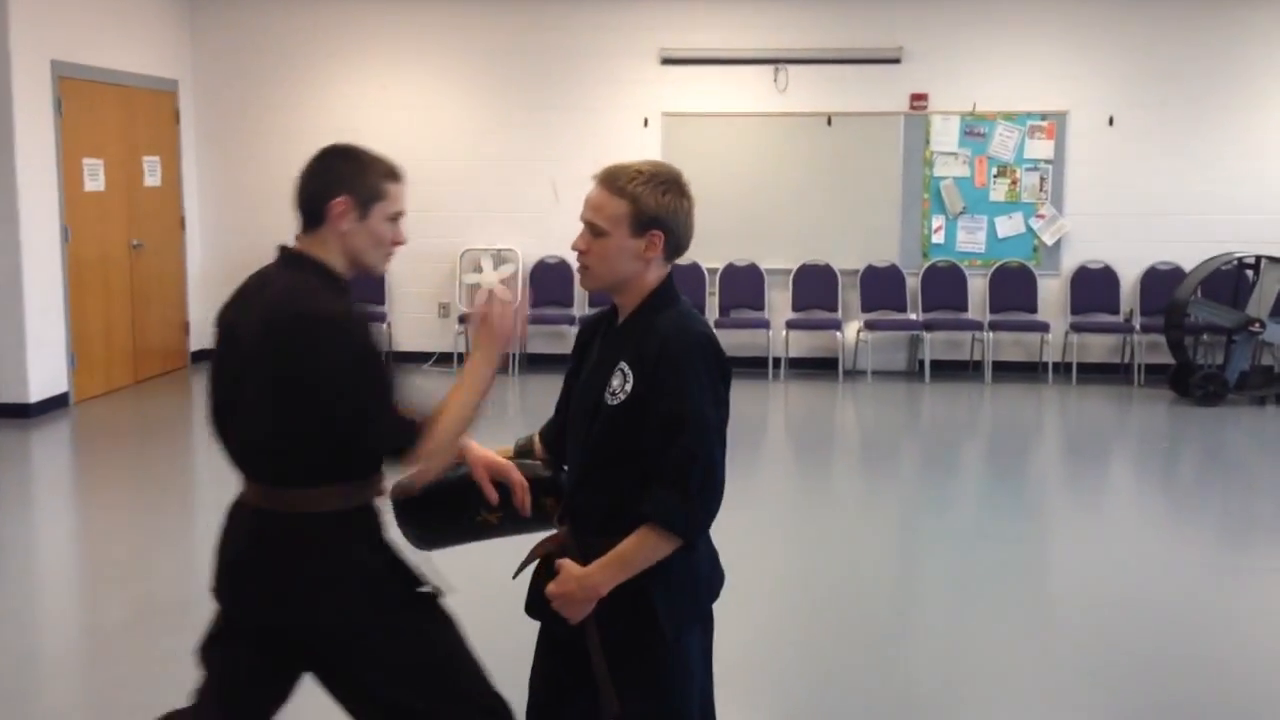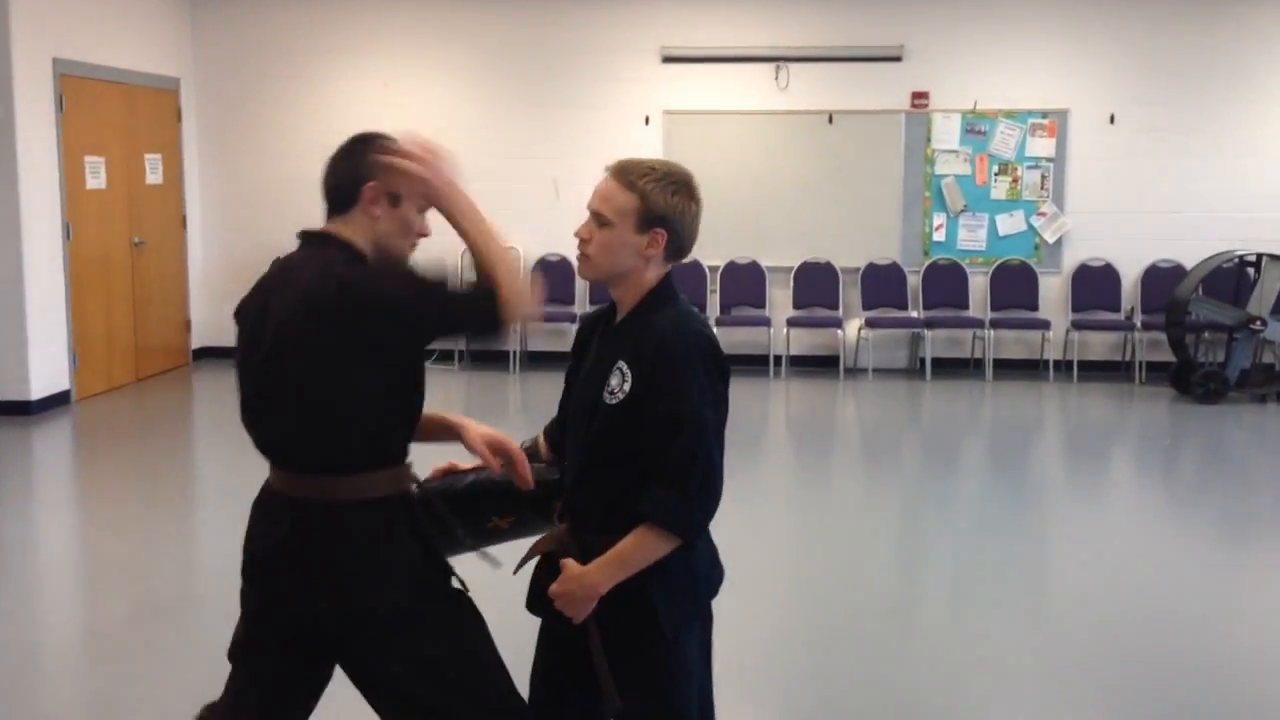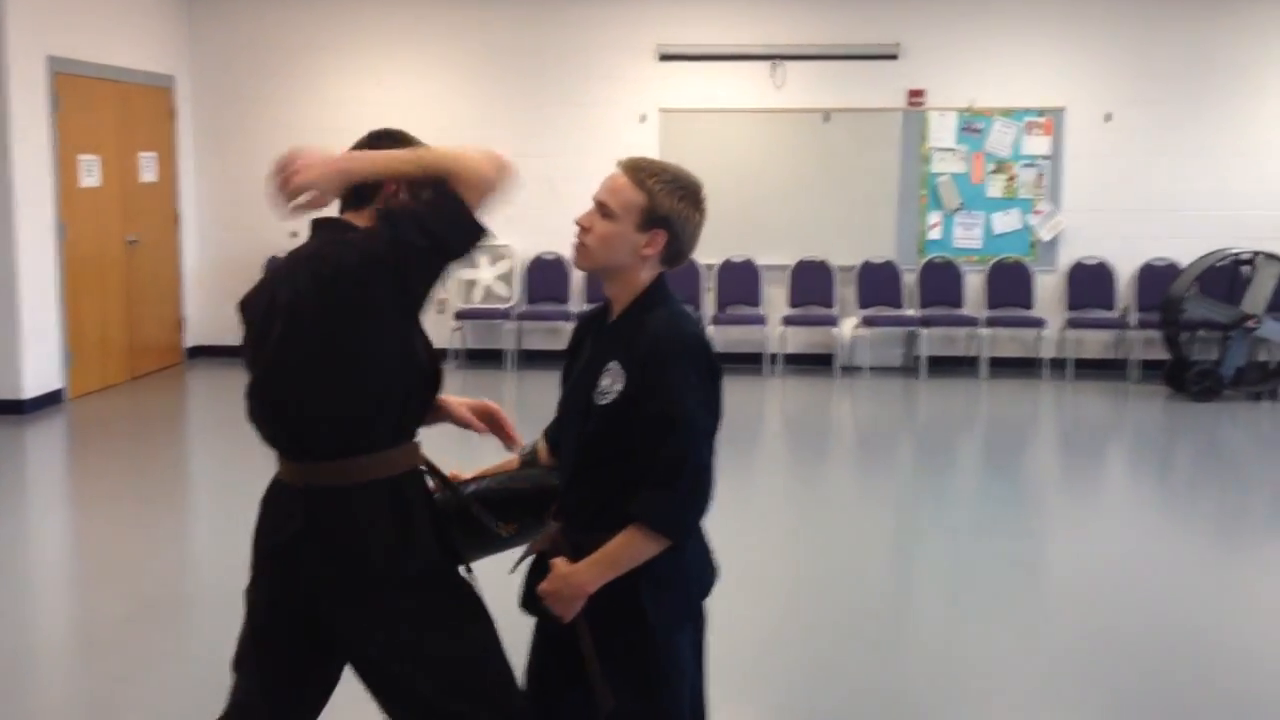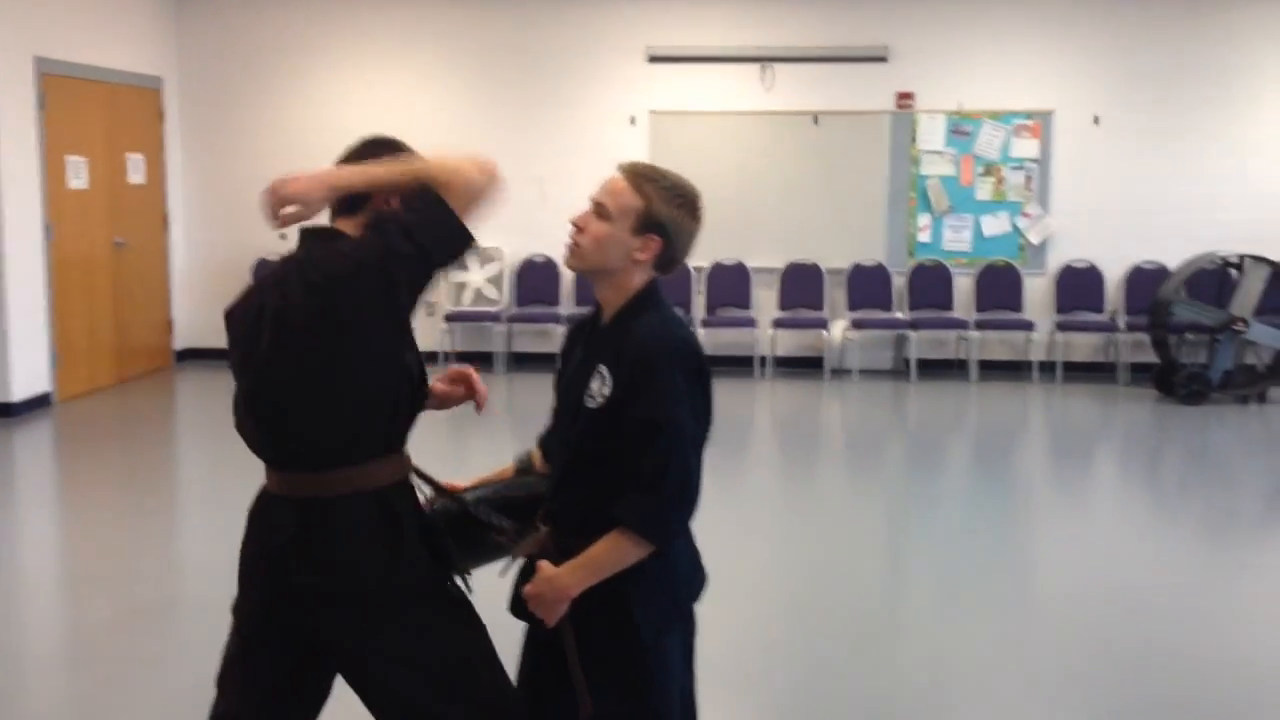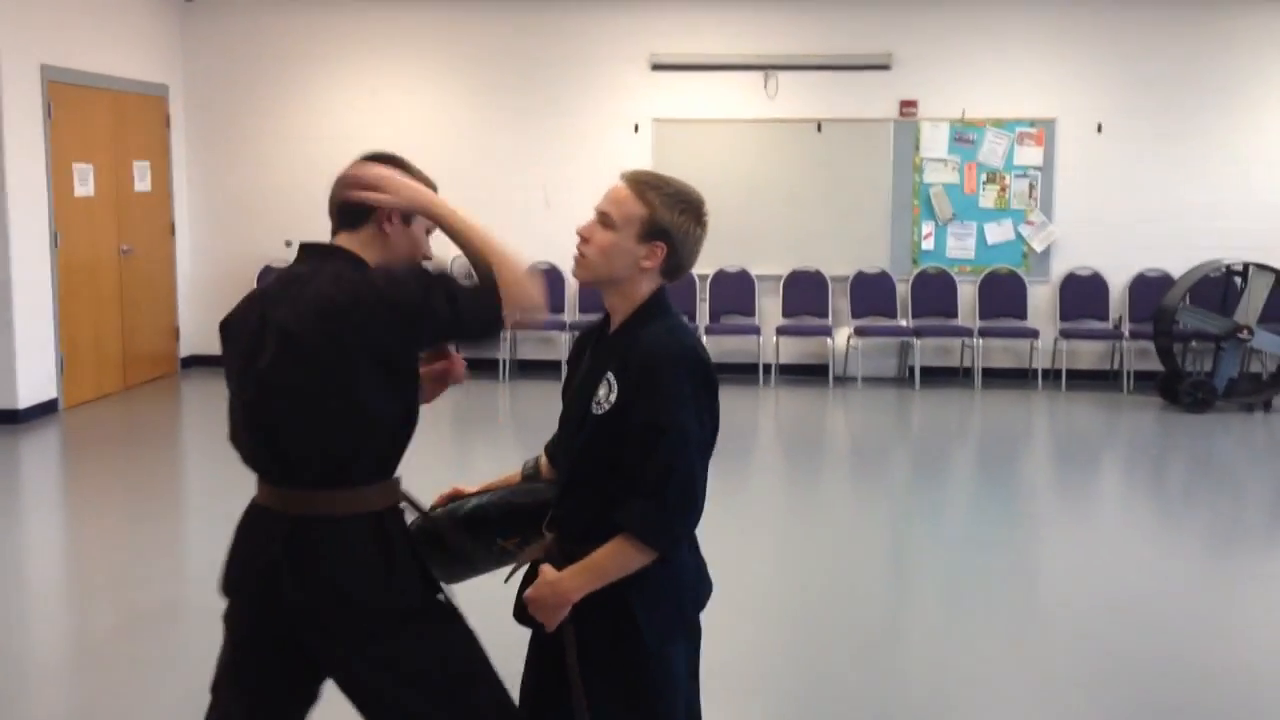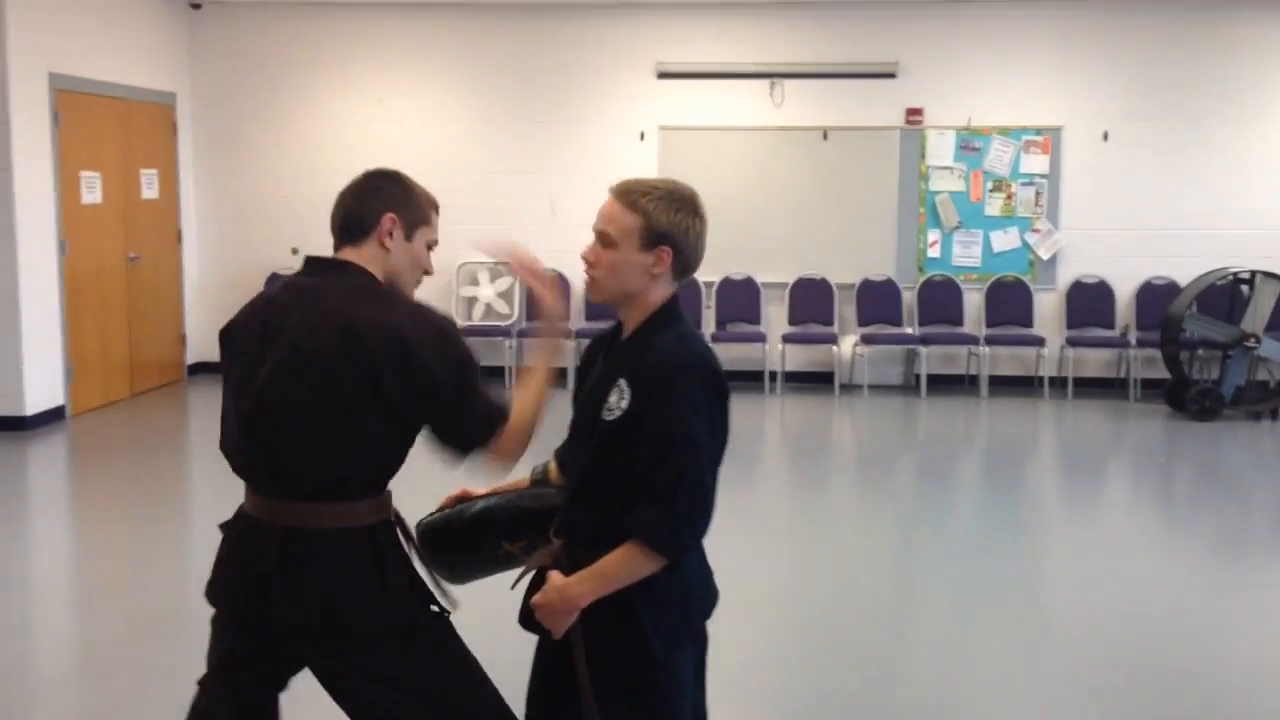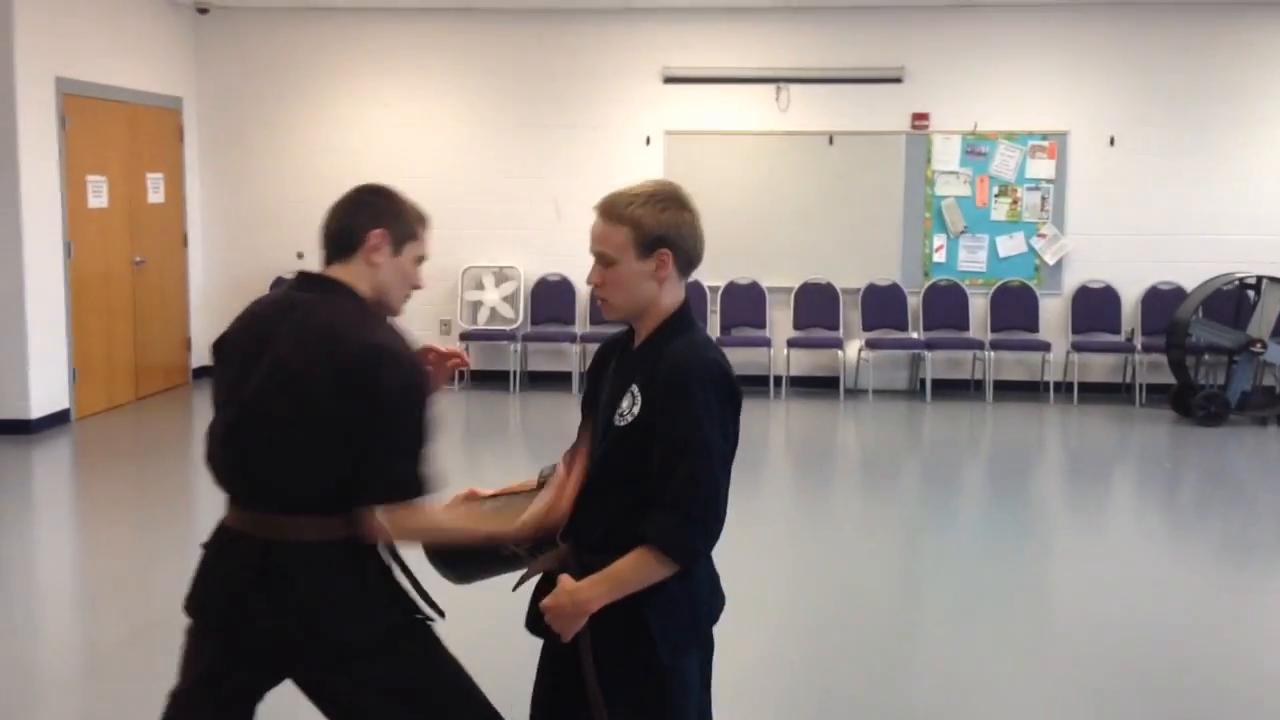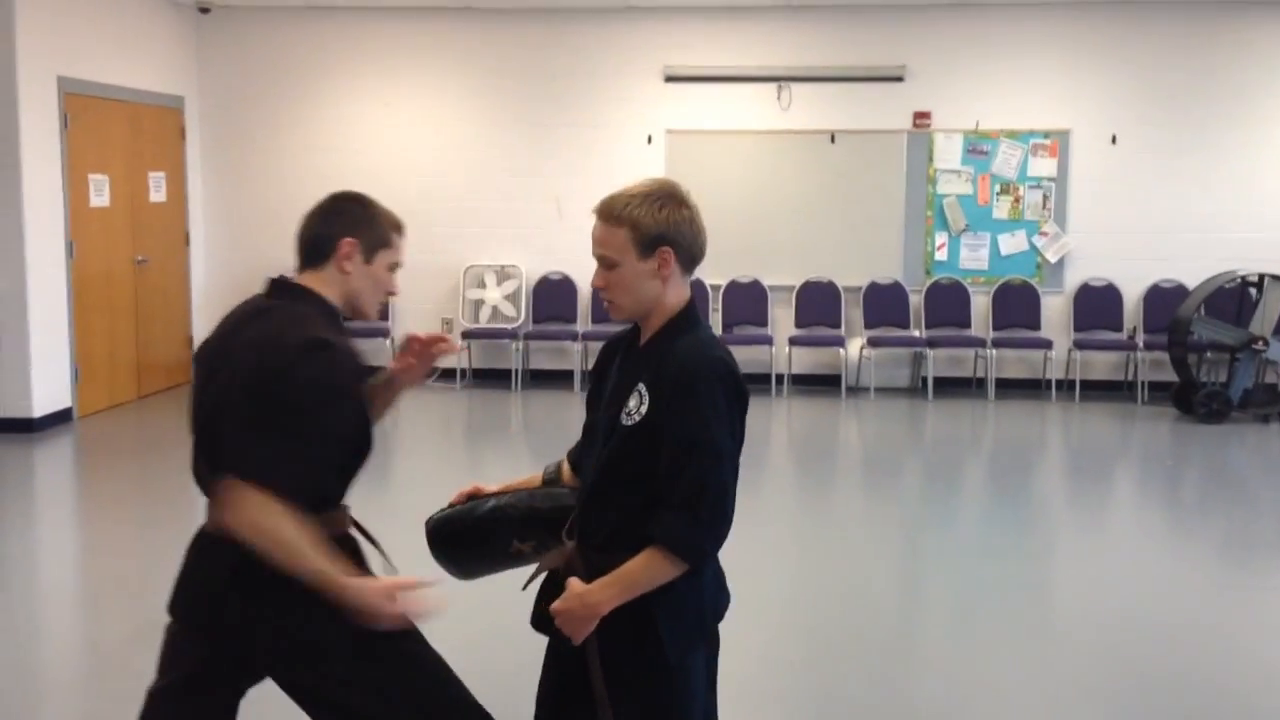
dt=0.1s
person 1, frame 1
left shoulder: (261, 297)
right shoulder: (322, 322)
right elbow: (412, 460)
left wrist: (467, 450)
right wrist: (484, 358)
left hip: (259, 543)
right hip: (327, 557)
person 1, frame 2
left shoulder: (279, 287)
right shoulder: (359, 290)
right elbow: (514, 300)
left wrist: (457, 424)
right wrist: (448, 195)
left hip: (286, 534)
right hip: (362, 545)
person 1, frame 3
left shoulder: (278, 283)
right shoulder: (376, 262)
right elbow: (488, 169)
left wrist: (442, 406)
right wrist: (350, 165)
left hip: (293, 522)
right hip: (376, 536)
person 1, frame 4
left shoulder: (263, 295)
right shoulder: (366, 271)
right elbow: (476, 176)
left wrist: (424, 392)
right wrist: (342, 179)
left hip: (282, 533)
right hip: (366, 546)
person 1, frame 5
left shoulder: (258, 306)
right shoulder: (384, 296)
right elbow: (519, 293)
left wrist: (412, 386)
right wrist: (433, 206)
left hip: (267, 549)
right hip: (354, 562)
person 1, frame 6
left shoulder: (259, 313)
right shoulder: (401, 329)
right elbow: (503, 445)
right wrist: (551, 338)
left hip: (256, 557)
right hip: (344, 573)
person 1, frame 7
left shoulder: (258, 321)
right shoulder: (377, 353)
right elbow: (394, 514)
right wrist: (520, 525)
left hip: (238, 572)
right hip: (318, 587)
person 1, frame 8
left shoulder: (247, 325)
right shoulder: (318, 354)
right elbow: (247, 507)
left wrist: (395, 382)
right wrist: (349, 589)
left hip: (219, 575)
right hip: (293, 588)
person 2, frame 1
left shoulder: (682, 345)
right shoulder: (600, 330)
left elbow: (689, 501)
left wrist: (598, 576)
left hip: (654, 590)
right hip: (587, 566)
person 2, frame 2
left shoulder: (680, 345)
right shoulder: (600, 328)
left elbow: (686, 500)
left wrist: (599, 578)
left hip: (648, 588)
right hip: (581, 569)
person 2, frame 3
left shoulder: (673, 344)
right shoulder: (597, 328)
left elbow: (676, 501)
left wrist: (587, 575)
right wrist: (491, 475)
left hip: (644, 586)
right hip: (579, 569)
person 2, frame 4
left shoulder: (662, 349)
right shoulder: (591, 333)
left elbow: (662, 507)
left wrist: (571, 578)
right wrist: (485, 485)
left hip: (632, 590)
right hip: (570, 572)
person 2, frame 5
left shoulder: (669, 357)
right shoulder: (598, 341)
left elbow: (666, 515)
left wrist: (572, 584)
right wrist: (491, 489)
left hip: (639, 598)
right hip: (574, 585)
person 2, frame 6
left shoulder: (681, 366)
right shoulder: (609, 348)
left elbow: (675, 523)
left wrist: (579, 591)
right wrist: (498, 494)
left hip: (644, 606)
right hip: (582, 592)
person 2, frame 7
left shoulder: (694, 372)
right shoulder: (617, 354)
left elbow: (687, 530)
left wrist: (591, 594)
right wrist: (506, 496)
left hip: (650, 609)
right hip: (586, 598)
person 2, frame 8
left shoulder: (702, 371)
right shoulder: (621, 352)
left elbow: (696, 529)
left wrist: (600, 597)
right wrist: (509, 492)
left hip: (656, 609)
right hip: (591, 595)
